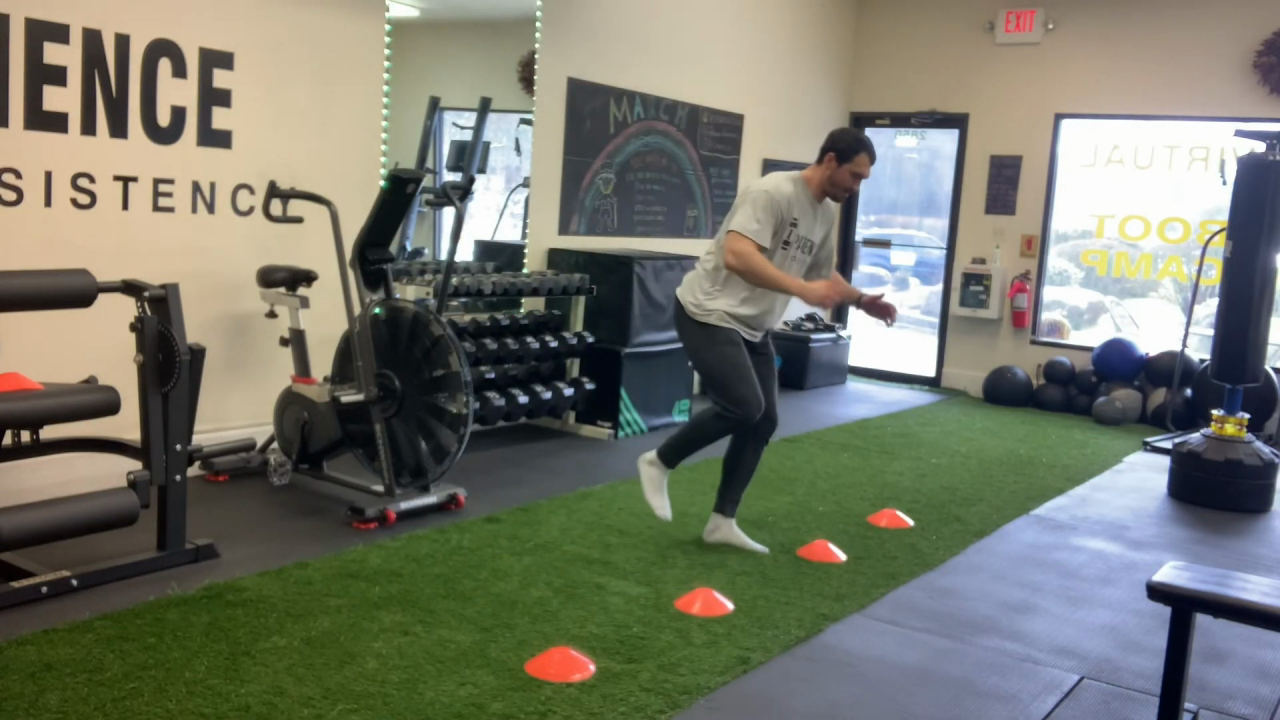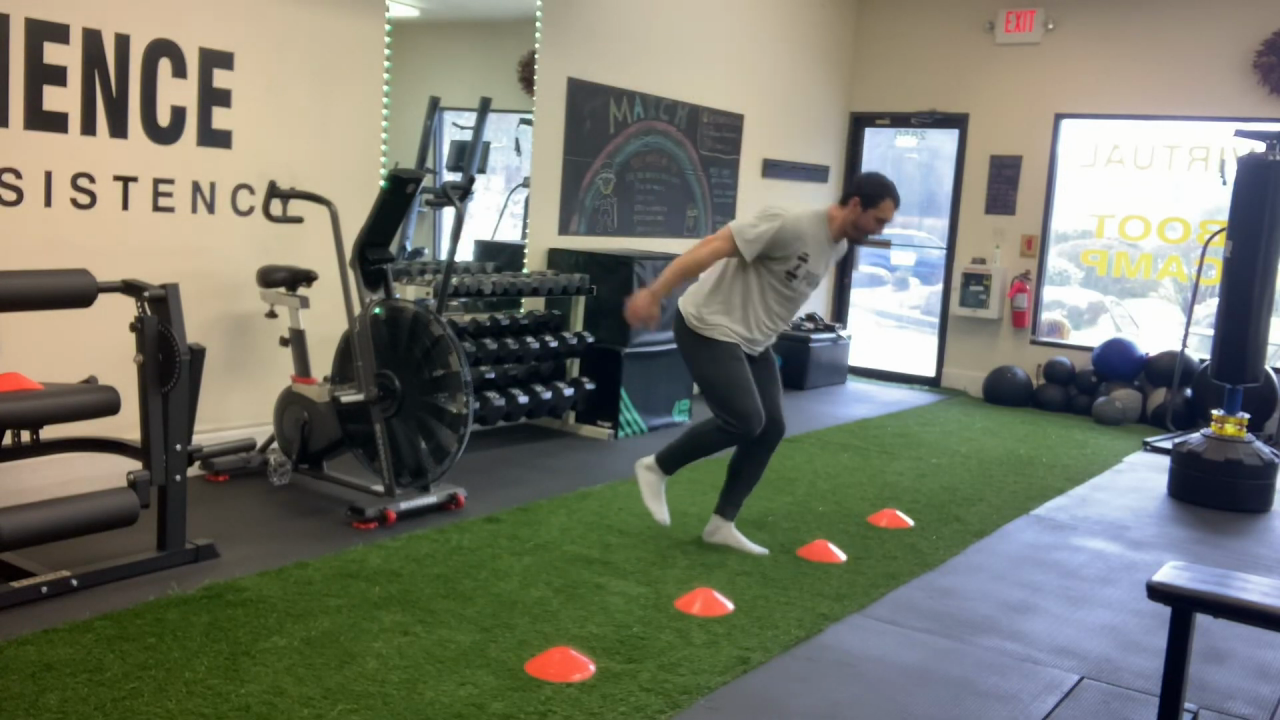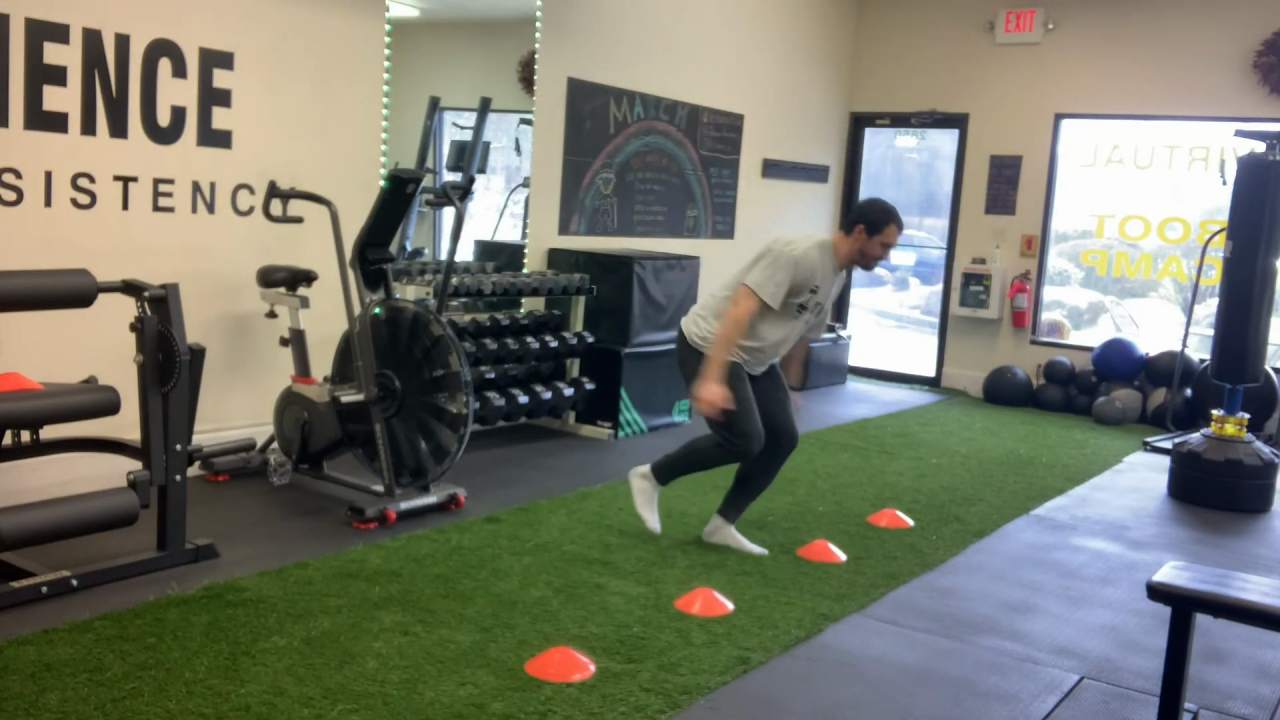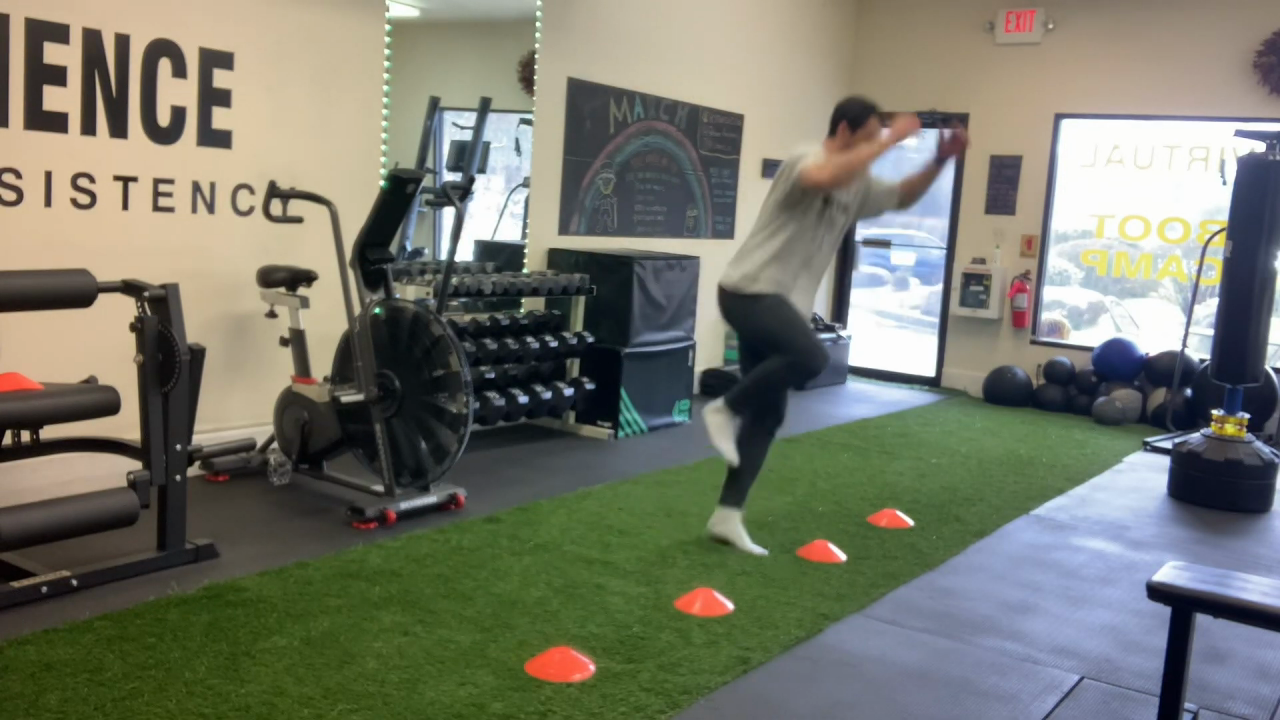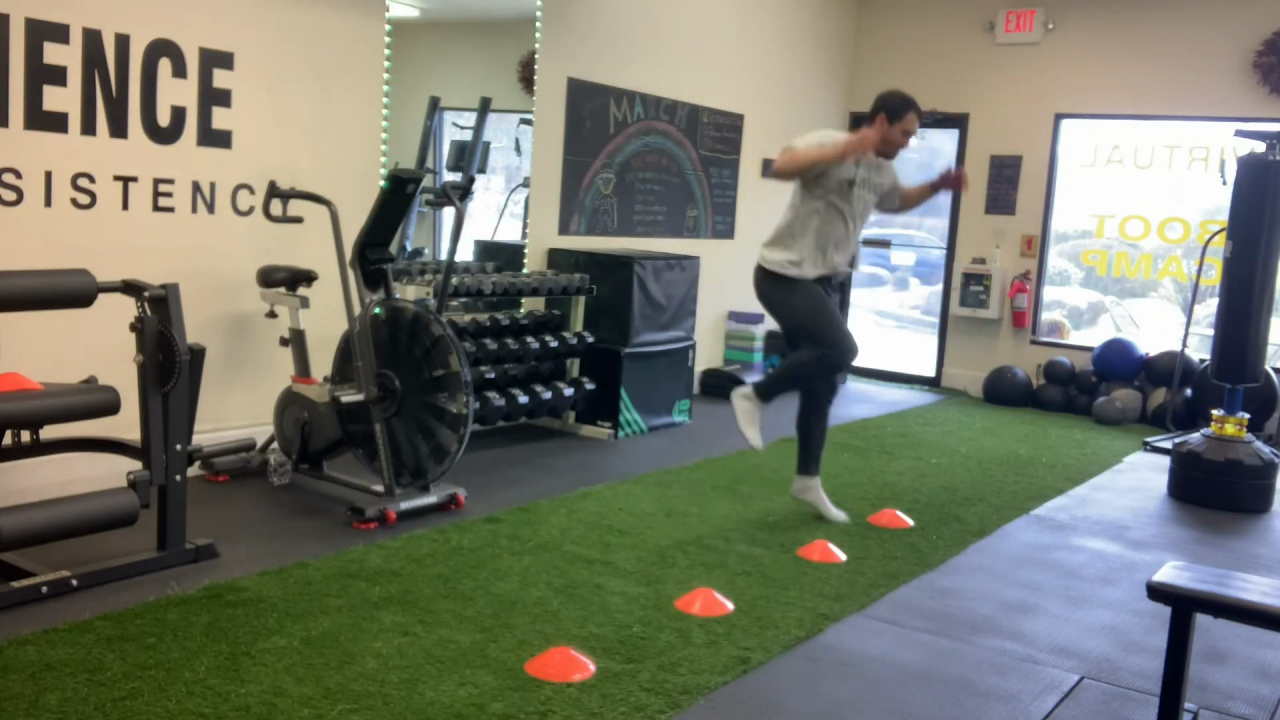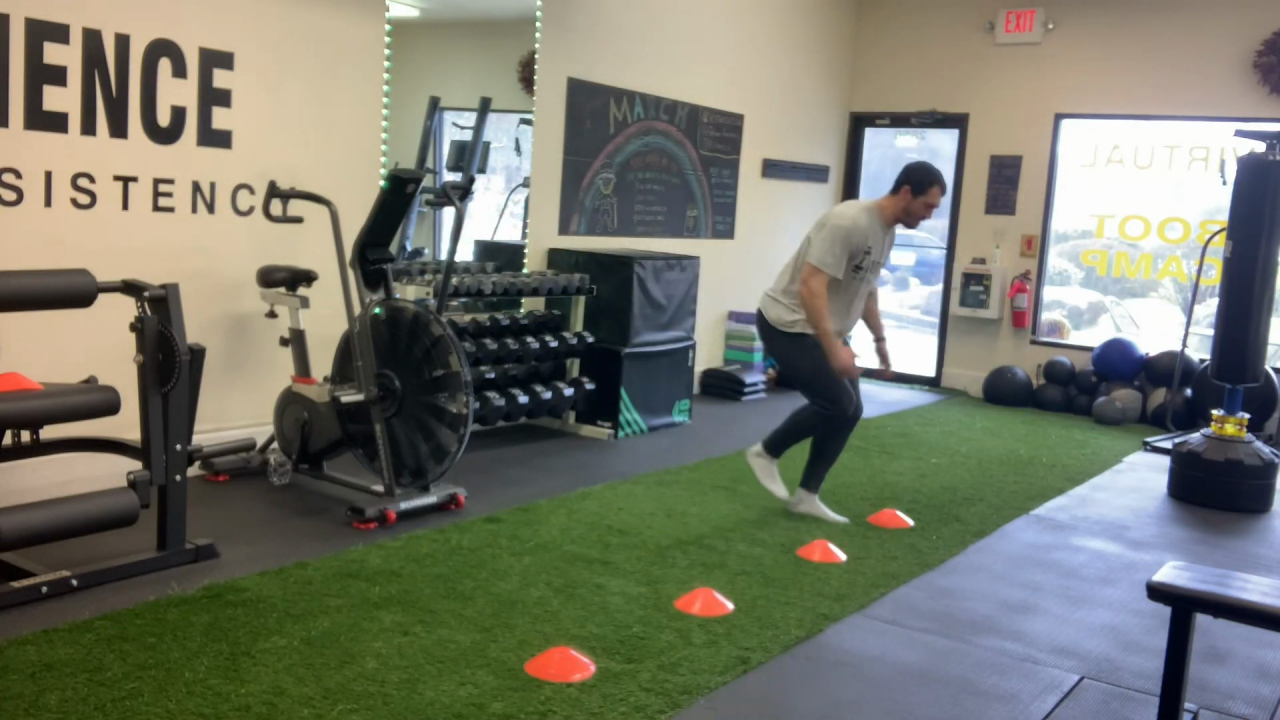
dt=0.3s
person 1, frame 1
left shoulder: (827, 211)
right shoulder: (773, 192)
left elbow: (823, 272)
right elbow: (737, 255)
left wrist: (864, 301)
right wrist: (805, 291)
left hip: (753, 326)
right hip: (710, 313)
left knee: (763, 421)
right knee: (743, 408)
left ankle: (722, 523)
right ankle: (658, 462)
person 1, frame 2
left shoulder: (838, 246)
right shoulder: (792, 225)
right elbow: (717, 246)
right wrist: (654, 293)
left hip: (751, 338)
right hip: (710, 328)
left knee: (770, 428)
right knee: (745, 421)
left ankle: (722, 523)
right ankle: (656, 469)
person 1, frame 3
left shoulder: (838, 274)
right shoulder: (798, 257)
left elbow: (802, 334)
right elbow: (740, 310)
left wrist: (789, 389)
right wrist: (711, 379)
left hip: (754, 357)
right hip: (708, 348)
left knee: (782, 438)
right knee: (745, 441)
left ankle: (722, 525)
right ankle: (650, 477)
person 1, frame 4
left shoulder: (856, 181)
right shoulder: (809, 161)
left elbow: (902, 198)
right elbow: (824, 179)
left wrist: (942, 160)
right wrist: (886, 140)
left hip: (779, 299)
right hip: (749, 292)
left knee: (768, 412)
right knee: (811, 359)
left ankle: (727, 515)
right ankle: (725, 409)
person 1, frame 5
left shoulder: (881, 168)
right shoulder: (833, 143)
left elbow: (898, 202)
right elbow: (784, 165)
left wrist: (938, 186)
right wrist: (845, 148)
left hip: (821, 279)
right hip: (786, 273)
left knee: (822, 382)
right knee: (838, 351)
left ankle: (807, 482)
right ankle: (754, 395)
person 1, frame 6
left shoulder: (886, 232)
right shoulder: (848, 222)
right elbow: (811, 285)
left wrist: (878, 341)
right wrist: (833, 348)
left hip: (823, 327)
right hip: (787, 323)
left knee: (848, 409)
right knee: (838, 404)
left ankle: (806, 496)
right ankle: (765, 453)
